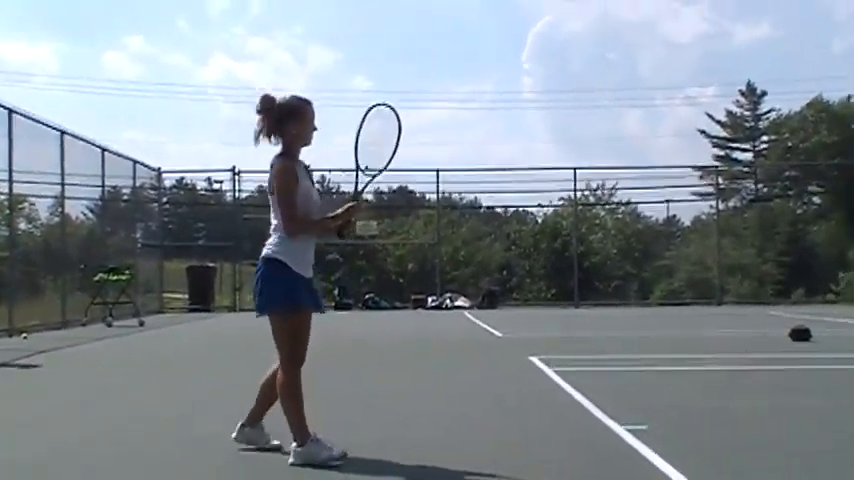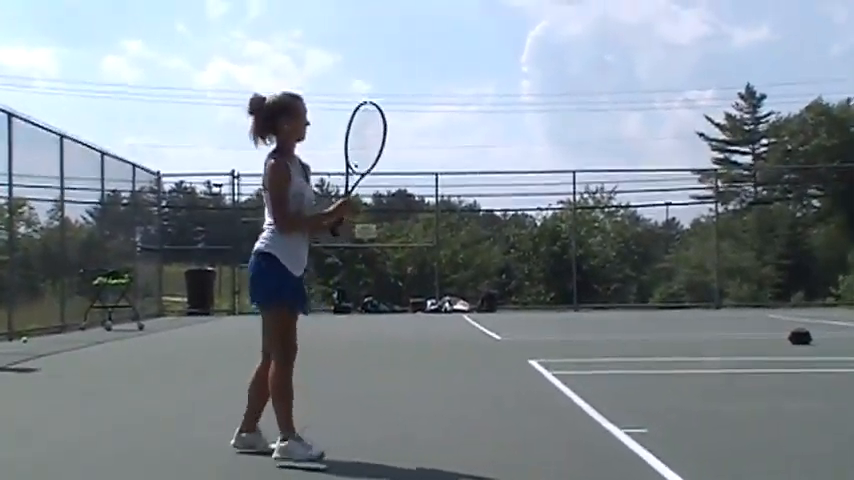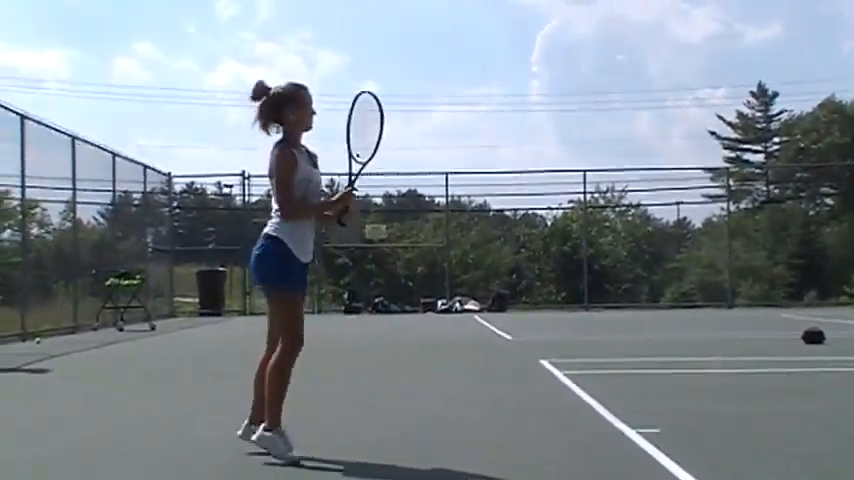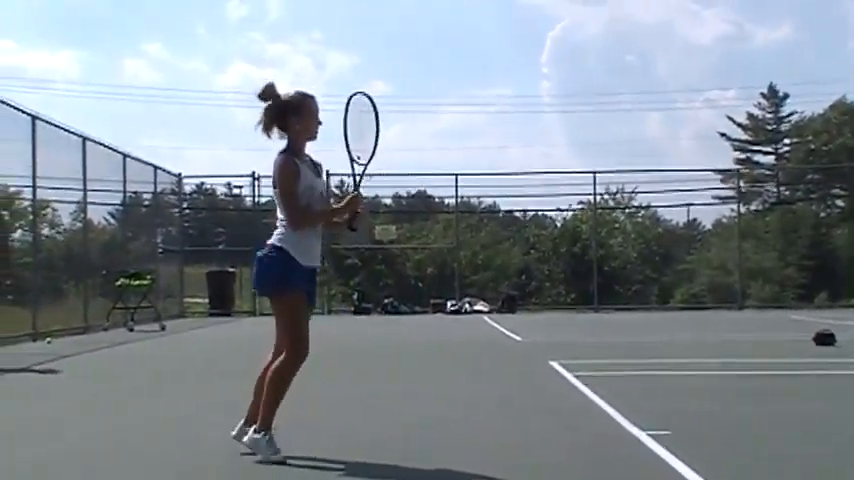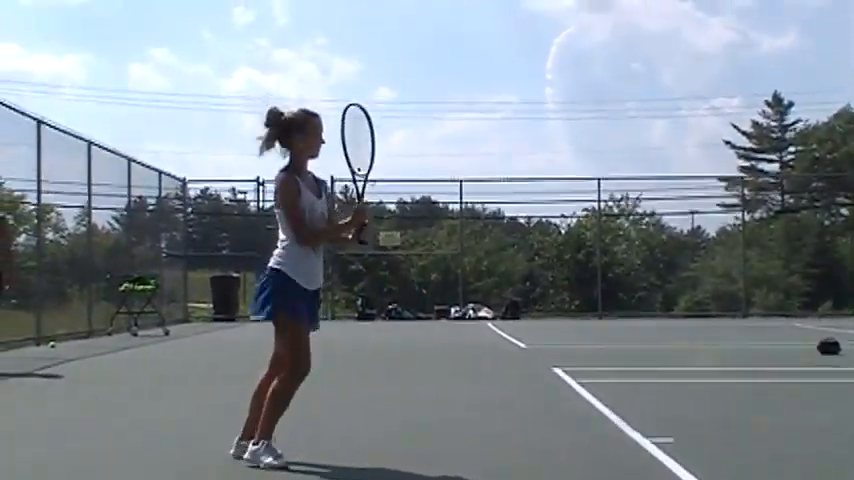
dt=0.1s
person 1, frame 1
left shoulder: (301, 169)
right shoulder: (284, 169)
right elbow: (292, 226)
left wrist: (335, 221)
right wrist: (336, 218)
left hip: (297, 272)
right hip: (281, 270)
left knee: (292, 359)
right knee: (292, 359)
left ankle: (250, 426)
right ankle: (303, 442)
person 1, frame 2
left shoulder: (300, 166)
right shoulder: (277, 166)
right elbow: (284, 223)
left wrist: (329, 218)
right wrist: (329, 214)
left hip: (289, 268)
right hip: (272, 265)
left knee: (275, 356)
right knee: (281, 355)
left ankle: (248, 432)
right ankle: (288, 439)
person 1, frame 3
left shoulder: (308, 156)
right shoulder: (284, 155)
right elbow: (289, 209)
left wrist: (334, 207)
right wrist: (333, 203)
left hip: (296, 256)
right hip: (279, 251)
left knee: (279, 344)
right knee: (291, 342)
left ankle: (257, 423)
right ankle: (271, 428)
person 1, frame 4
left shoulder: (313, 166)
right shoulder: (287, 164)
right elbow: (296, 220)
left wrist: (342, 214)
right wrist: (339, 209)
left hip: (304, 263)
right hip: (284, 260)
left knee: (286, 351)
right knee: (296, 350)
left ankle: (250, 426)
right ankle: (260, 429)
person 1, frame 5
left shoulder: (319, 184)
right shoulder: (286, 183)
left elbow: (328, 235)
right elbow: (305, 238)
left wrist: (350, 228)
right wrist: (345, 223)
left hip: (309, 284)
right hip: (285, 281)
left knee: (280, 368)
right knee: (297, 366)
left ankle: (248, 439)
right ankle: (259, 441)
